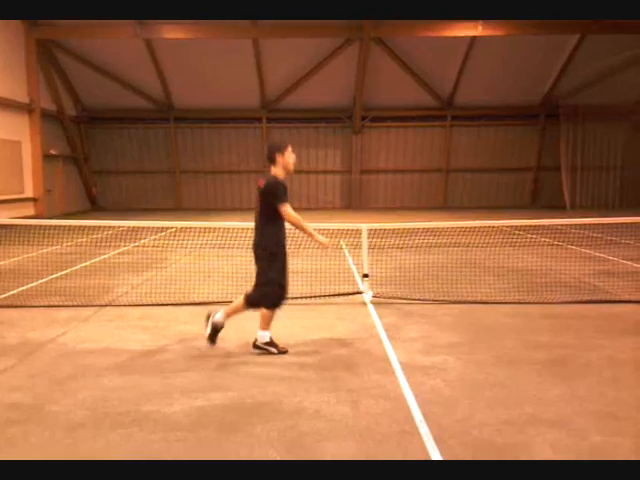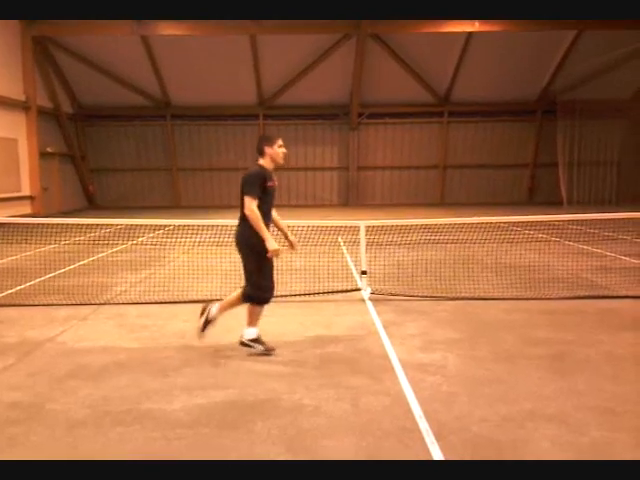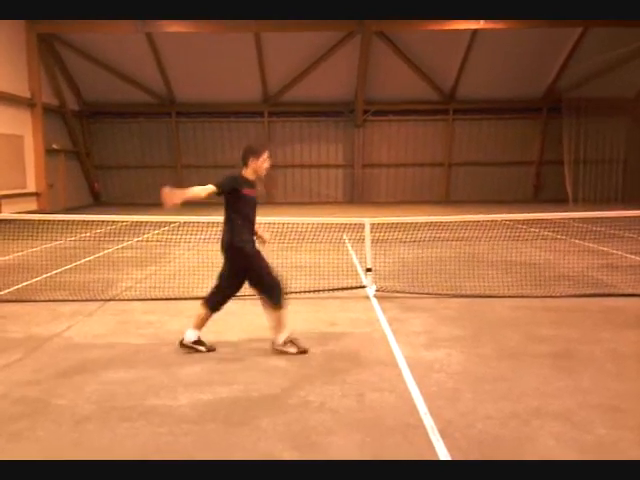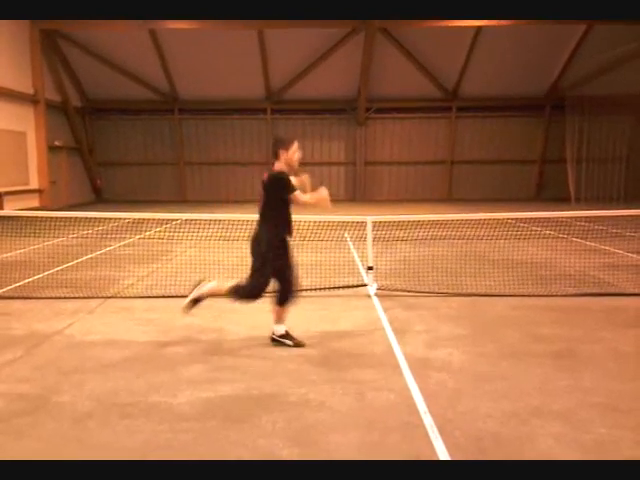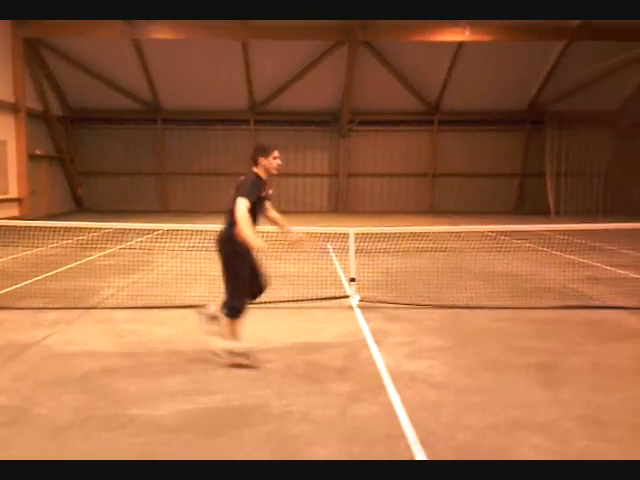
dt=0.5s
person 1, frame 1
left shoulder: (269, 182)
right shoulder: (274, 183)
right elbow: (288, 214)
right wrist: (315, 235)
left hip: (273, 246)
right hip: (268, 247)
left knee: (276, 292)
right knee: (263, 293)
left ankle: (263, 338)
right ankle: (219, 318)
person 1, frame 2
left shoulder: (268, 176)
right shoulder: (254, 175)
right elbow: (250, 209)
left wrist: (287, 234)
right wrist: (268, 238)
left hip: (259, 242)
right hip: (250, 240)
left knee: (264, 288)
right knee: (259, 289)
left ankle: (250, 336)
right ankle: (214, 311)
person 1, frame 3
left shoulder: (251, 185)
right shoulder: (234, 181)
right elbow: (205, 190)
left wrist: (256, 232)
right wrist: (180, 195)
left hip: (243, 244)
right hip: (238, 245)
left knee: (222, 292)
right knee: (272, 287)
left ankle: (191, 337)
right ankle: (282, 338)
person 1, frame 4
left shoulder: (281, 175)
right shoulder: (278, 177)
right elbow: (302, 199)
left wrist: (302, 181)
right wrist: (320, 195)
left hip: (278, 242)
right hip: (267, 243)
left knee: (287, 285)
right knee: (253, 290)
left ankle: (279, 332)
right ankle: (206, 289)
person 1, frame 5
left shoulder: (261, 183)
right shoulder: (251, 183)
left elbow: (267, 210)
right elbow: (241, 210)
left wrist: (287, 228)
right wrist: (250, 236)
left hip: (238, 243)
right hip: (232, 243)
left knee: (257, 286)
right knee: (237, 294)
left ankle: (216, 312)
right ankle: (231, 346)
